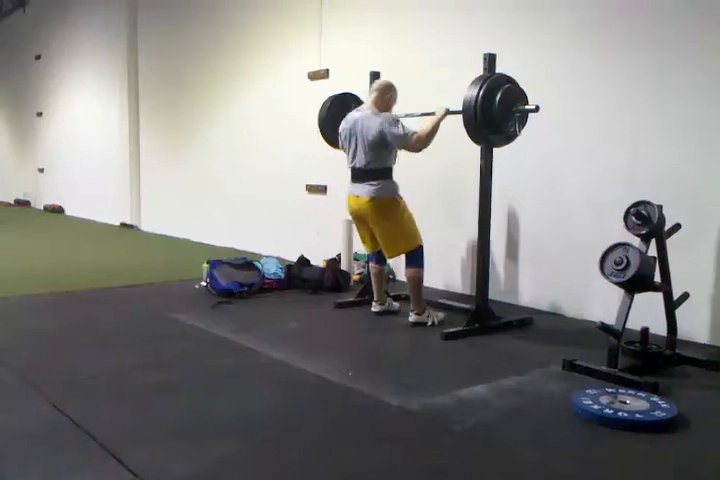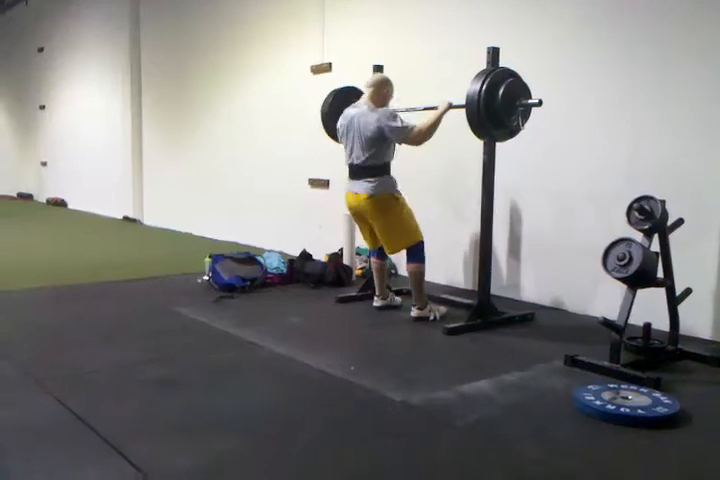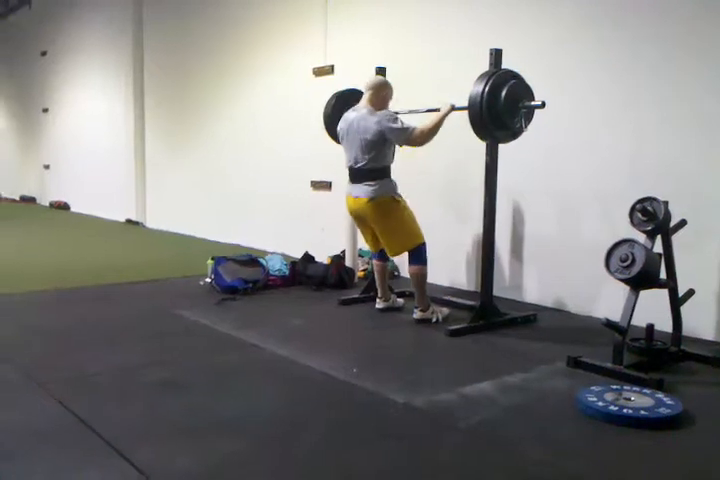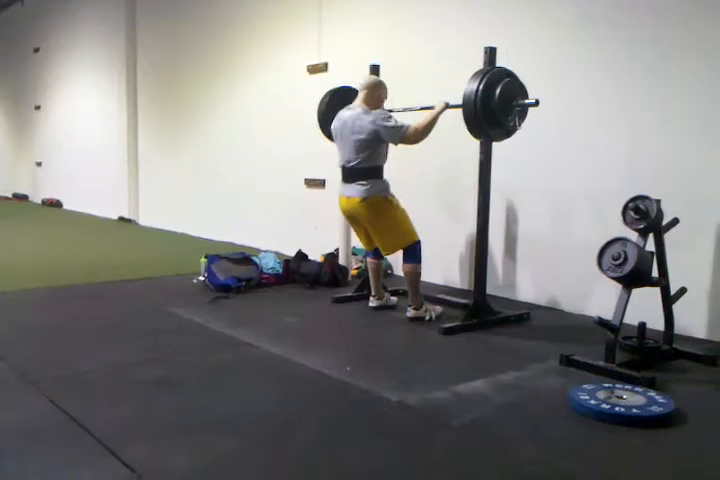
dt=0.1s
person 1, frame 1
left shoulder: (347, 121)
right shoulder: (383, 122)
right elbow: (417, 143)
right wrist: (439, 118)
left hip: (354, 198)
right hip: (379, 197)
left knee: (376, 250)
right knee: (413, 250)
left ankle: (380, 301)
right ankle: (419, 311)
person 1, frame 2
left shoulder: (345, 116)
right shoulder: (381, 117)
right elbow: (417, 137)
right wrist: (441, 112)
left hip: (353, 194)
right hip: (378, 194)
left knee: (377, 245)
right knee: (414, 245)
left ankle: (381, 296)
right ankle: (420, 306)
person 1, frame 3
left shoulder: (345, 119)
right shoulder: (381, 120)
right elbow: (419, 137)
right wrist: (443, 113)
left hip: (353, 199)
right hip: (378, 198)
left knee: (379, 247)
right knee: (416, 248)
left ankle: (384, 298)
right ankle: (423, 308)
person 1, frame 4
left shoulder: (339, 118)
right shoulder: (376, 119)
right elbow: (413, 135)
right wrist: (437, 111)
left hip: (346, 198)
right hip: (371, 197)
left knee: (374, 245)
right knee: (411, 246)
left ankle: (377, 296)
right ankle: (416, 306)
